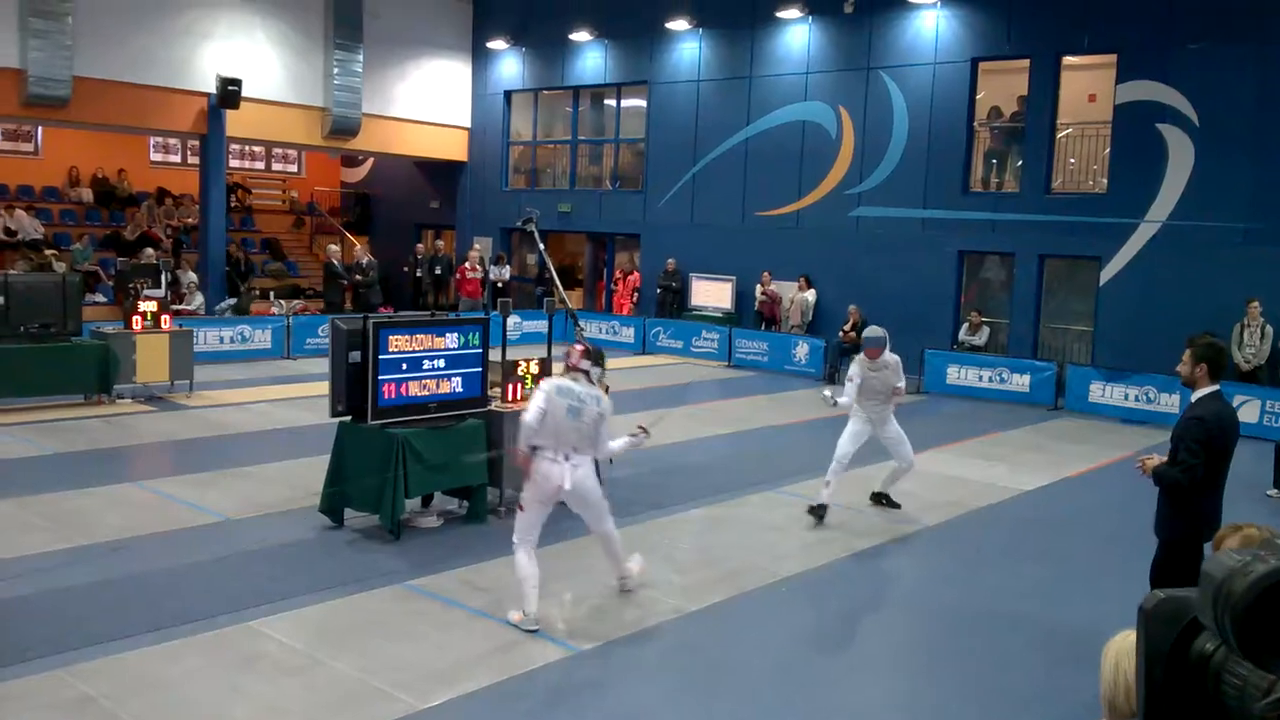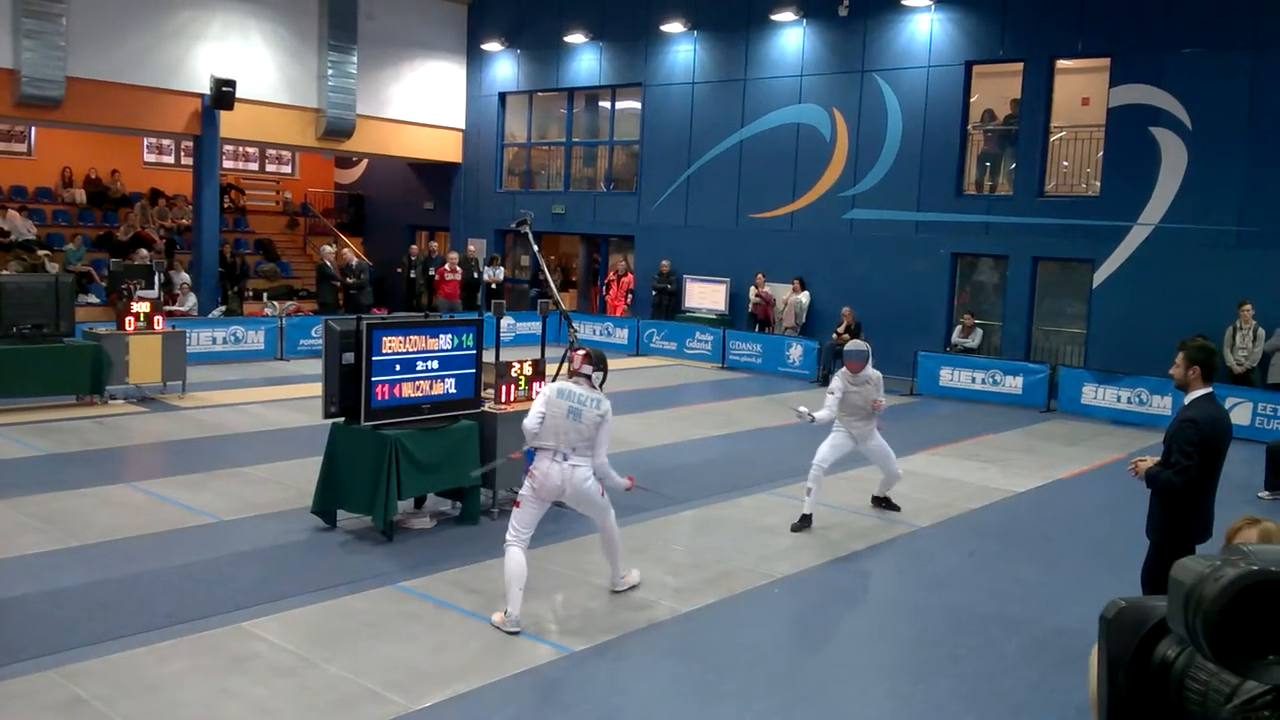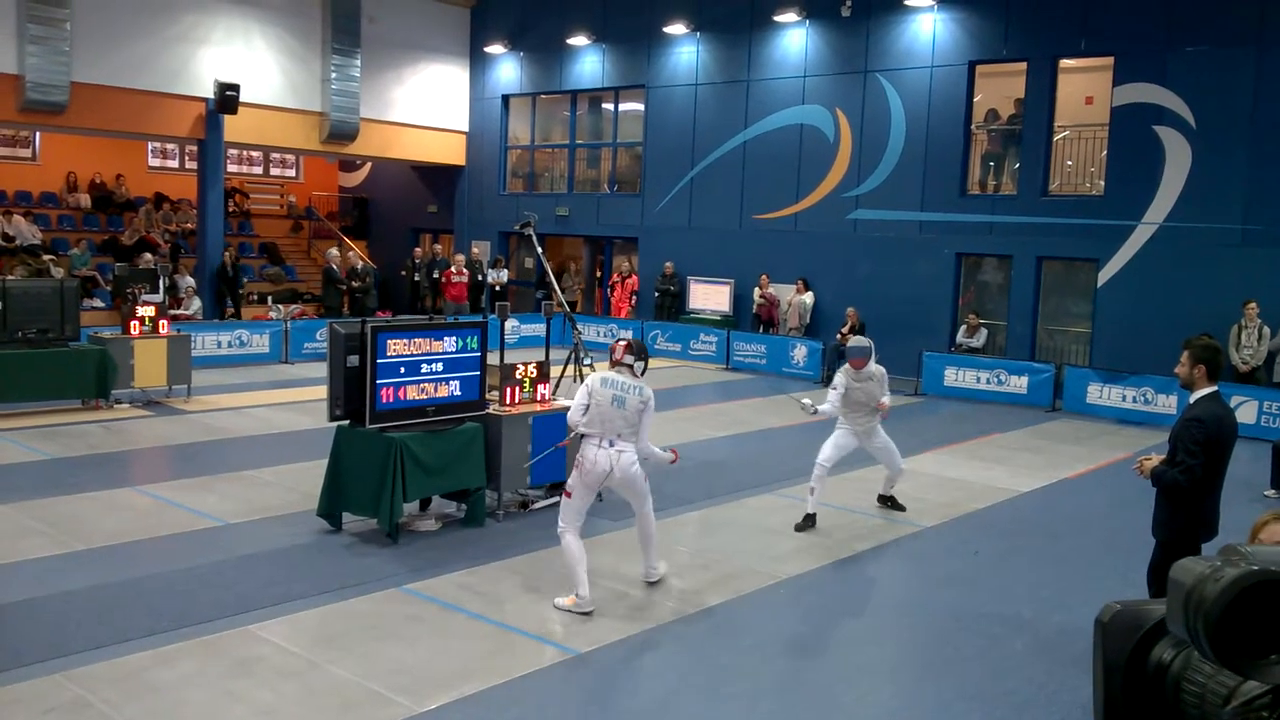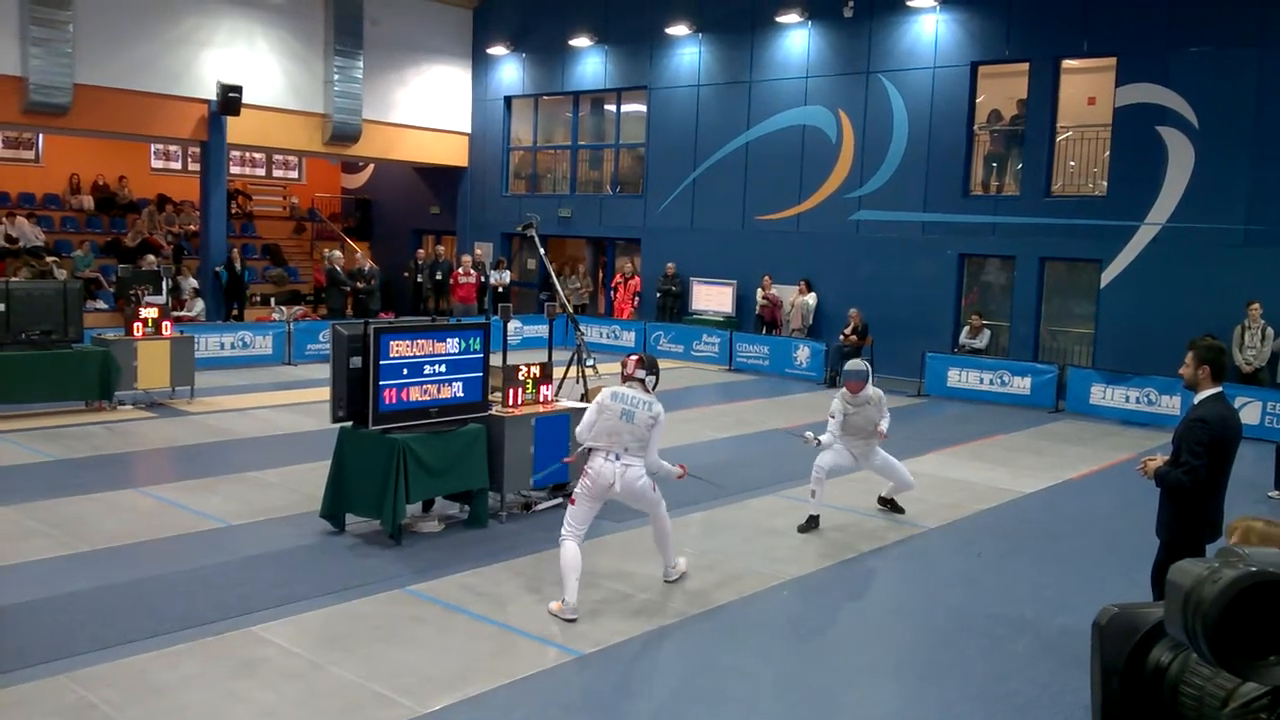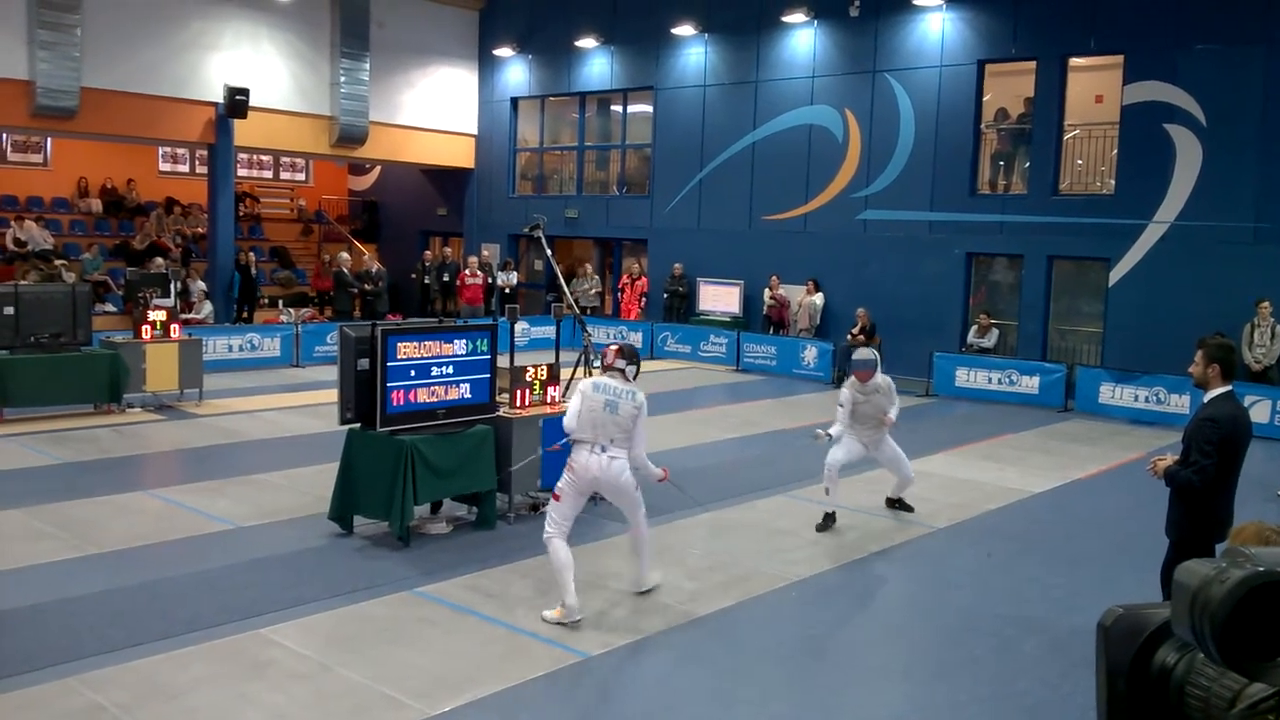
dt=0.7s
person 1, frame 1
left shoulder: (550, 386)
right shoulder: (601, 400)
left elbow: (529, 420)
right elbow: (601, 451)
left wrist: (524, 451)
right wrist: (631, 441)
left hip: (545, 471)
right hip: (580, 475)
left knee: (524, 545)
right knee: (603, 525)
left ankle: (529, 614)
right ankle: (625, 574)
person 1, frame 2
left shoulder: (552, 389)
right shoulder: (602, 405)
left elbow: (529, 426)
right elbow: (599, 461)
left wrist: (539, 445)
right wrist: (621, 483)
left hip: (544, 472)
right hip: (580, 477)
left knee: (516, 543)
right knee: (606, 518)
left ankle: (512, 615)
right ankle: (619, 577)
person 1, frame 3
left shoulder: (595, 380)
right shoulder: (645, 393)
left elbow: (573, 420)
right elbow: (642, 445)
right wrist: (666, 456)
left hip: (591, 458)
right hip: (626, 462)
left knee: (568, 529)
right knee: (645, 510)
left ankle: (582, 597)
right ankle: (652, 569)
person 1, frame 4
left shoulder: (608, 394)
right shoulder: (655, 408)
left elbow: (582, 435)
right elbow: (650, 459)
right wrist: (673, 471)
left hip: (599, 471)
right hip: (633, 475)
left knee: (570, 537)
right knee: (659, 510)
left ankle: (569, 603)
right ankle: (671, 567)
person 1, frame 5
left shoulder: (588, 385)
right shoulder: (638, 398)
left elbow: (569, 426)
right elbow: (636, 452)
left wrist: (589, 428)
right wrist: (655, 474)
left hip: (582, 465)
right hip: (617, 469)
left knee: (554, 535)
right knee: (638, 518)
left ankle: (570, 605)
right ankle: (643, 578)
person 2, frame 1
left shoulder: (1198, 417)
right shoulder: (1224, 409)
left elbow: (1184, 479)
left wrist: (1156, 470)
right wrist: (1168, 462)
left hip: (1184, 519)
right hip: (1200, 514)
left knee: (1166, 584)
right knee: (1186, 583)
person 2, frame 2
left shoulder: (1191, 419)
right shoulder: (1217, 411)
left elbow: (1178, 481)
left wrist: (1149, 472)
right wrist: (1161, 462)
left hip: (1176, 521)
right hip: (1192, 517)
left knee: (1156, 586)
person 2, frame 3
left shoulder: (1196, 418)
right shoulder: (1222, 410)
left elbow: (1184, 480)
left wrist: (1155, 471)
right wrist: (1166, 461)
left hip: (1182, 520)
right hip: (1198, 516)
left knee: (1162, 586)
person 2, frame 4
left shoulder: (1201, 419)
right shoulder: (1226, 411)
left elbow: (1188, 481)
left wrist: (1158, 472)
right wrist: (1170, 461)
left hip: (1186, 521)
right hip: (1202, 517)
left knee: (1166, 585)
person 2, frame 5
left shoulder: (1211, 417)
right shoulder: (1236, 410)
left elbow: (1197, 480)
left wrist: (1168, 472)
right wrist: (1179, 461)
left hip: (1195, 520)
right hip: (1211, 516)
left knee: (1176, 584)
person 3, frame 1
left shoulder: (894, 361)
right shoulder: (858, 365)
left elbow: (900, 380)
right elbow: (849, 399)
left wrist: (900, 389)
right wrist: (832, 400)
left hip: (885, 418)
right hip: (861, 417)
left knee: (907, 463)
right knee: (840, 458)
left ankle: (879, 494)
right ankle: (823, 505)
person 3, frame 2
left shoulder: (876, 377)
right shoulder: (840, 379)
right elbow: (829, 411)
left wrist: (881, 406)
right wrist: (811, 417)
left hip: (869, 433)
right hip: (844, 432)
left knee: (895, 474)
right knee: (819, 463)
left ankle: (880, 497)
right ankle: (806, 516)
person 3, frame 3
left shoulder: (879, 372)
right shoulder: (843, 375)
right elbow: (831, 406)
left wrist: (885, 404)
right wrist: (814, 408)
left hip: (873, 430)
right hip: (847, 429)
left knee: (898, 468)
right knee: (822, 463)
left ankle: (885, 496)
right ankle: (810, 515)
person 3, frame 4
left shoulder: (877, 395)
right shoulder: (841, 401)
left elbow: (884, 417)
right elbow: (832, 435)
left wrist: (883, 429)
right wrist: (816, 441)
left hip: (871, 450)
right hip: (845, 449)
left knee: (907, 484)
right knee: (821, 465)
left ankle: (886, 498)
right ankle: (813, 517)
person 3, frame 5
left shoulder: (886, 383)
right shoulder: (849, 389)
left elbow: (894, 403)
right elbow: (841, 423)
left wrist: (891, 416)
right wrist: (828, 434)
left hip: (880, 439)
right hip: (855, 438)
left knee: (907, 477)
right knee: (832, 461)
left ankle: (893, 499)
right ankle: (830, 514)
